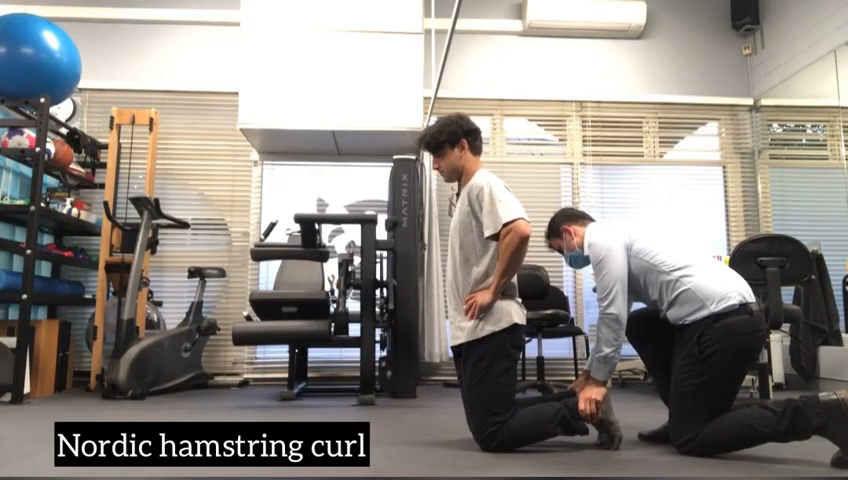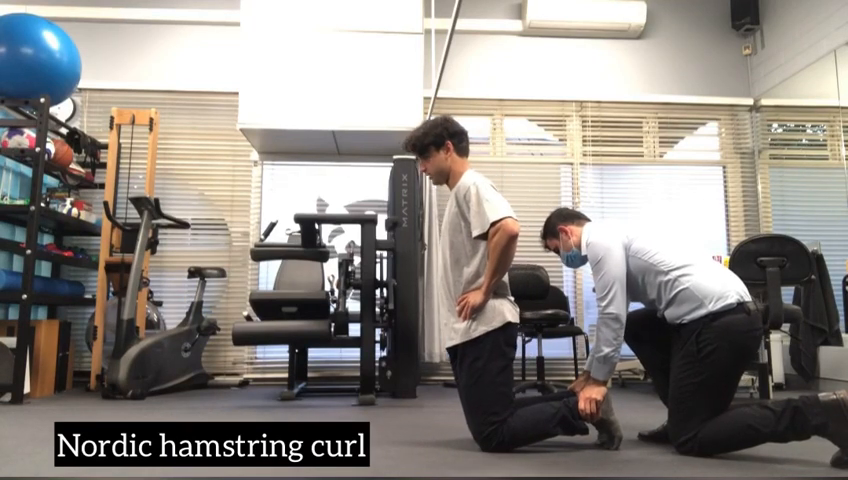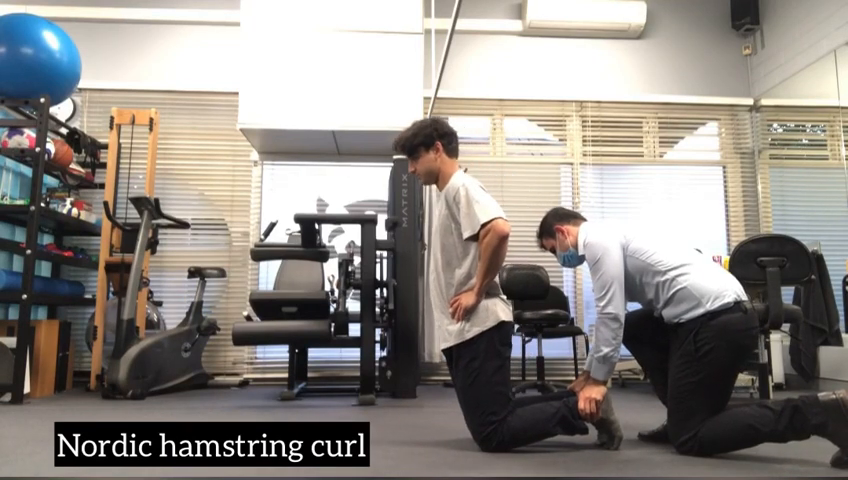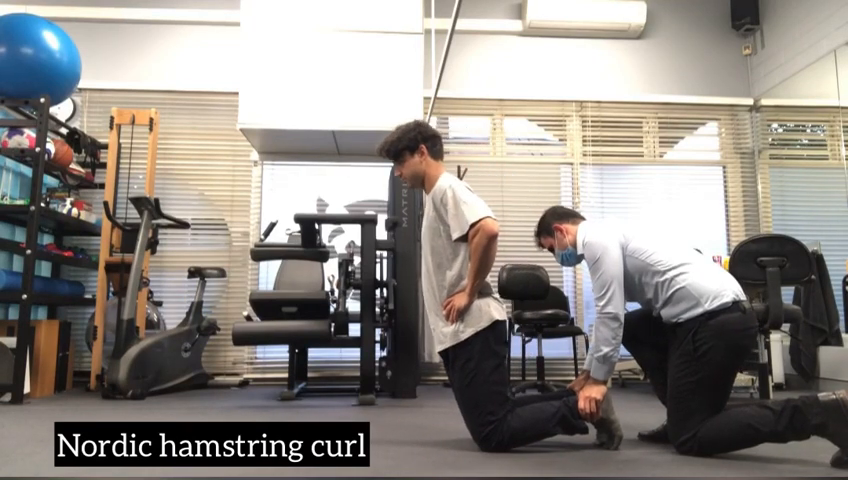
dt=0.4s
person 1, frame 1
left shoulder: (483, 186)
right shoulder: (469, 192)
left elbow: (520, 231)
left wrist: (494, 290)
left hip: (490, 325)
right hip: (473, 328)
left knee: (493, 434)
right knee: (491, 422)
right ankle: (577, 402)
person 1, frame 2
left shoulder: (471, 186)
right shoulder: (459, 193)
left elbow: (508, 229)
left wrist: (486, 290)
left hip: (484, 325)
right hip: (468, 328)
left knee: (493, 434)
right knee: (491, 422)
right ankle: (577, 402)
person 1, frame 3
left shoulder: (460, 187)
right shoulder: (448, 194)
left elbow: (499, 230)
left wrist: (477, 291)
left hip: (478, 325)
right hip: (463, 329)
left knee: (493, 434)
right knee: (492, 421)
left ankle: (583, 408)
right ankle: (577, 402)
person 1, frame 4
left shoulder: (447, 189)
right shoulder: (436, 196)
left elbow: (488, 230)
left wrist: (469, 292)
left hip: (472, 327)
right hip: (459, 330)
left knee: (493, 434)
right knee: (492, 420)
right ankle: (577, 401)
person 2, frame 1
left shoulder: (603, 239)
right shoulder: (617, 240)
left elbow: (613, 316)
right elbow: (618, 318)
left wrist: (597, 380)
right wrist: (588, 372)
left hip: (724, 324)
right hip: (728, 315)
left knee: (690, 438)
right knee: (638, 326)
left ankle: (822, 413)
right ankle: (684, 416)
person 2, frame 2
left shoulder: (600, 239)
right shoulder: (611, 239)
left elbow: (612, 315)
right elbow: (616, 317)
left wrist: (597, 380)
right wrist: (588, 372)
left hip: (721, 324)
right hip: (722, 315)
left knee: (689, 439)
right knee: (634, 327)
left ankle: (823, 413)
right ankle: (683, 416)
person 2, frame 3
left shoulder: (598, 239)
right shoulder: (610, 239)
left elbow: (610, 314)
right elbow: (613, 315)
left wrist: (597, 379)
right wrist: (587, 372)
left hip: (717, 322)
right hip: (722, 313)
left knee: (689, 438)
right knee: (633, 328)
left ankle: (822, 412)
right ankle: (682, 416)
person 2, frame 4
left shoulder: (597, 239)
right shoulder: (608, 238)
left elbow: (610, 314)
right elbow: (611, 315)
left wrist: (597, 379)
right wrist: (587, 372)
left hip: (715, 323)
right hip: (720, 313)
left knee: (689, 438)
right knee: (631, 328)
left ankle: (822, 412)
right ankle: (681, 415)
